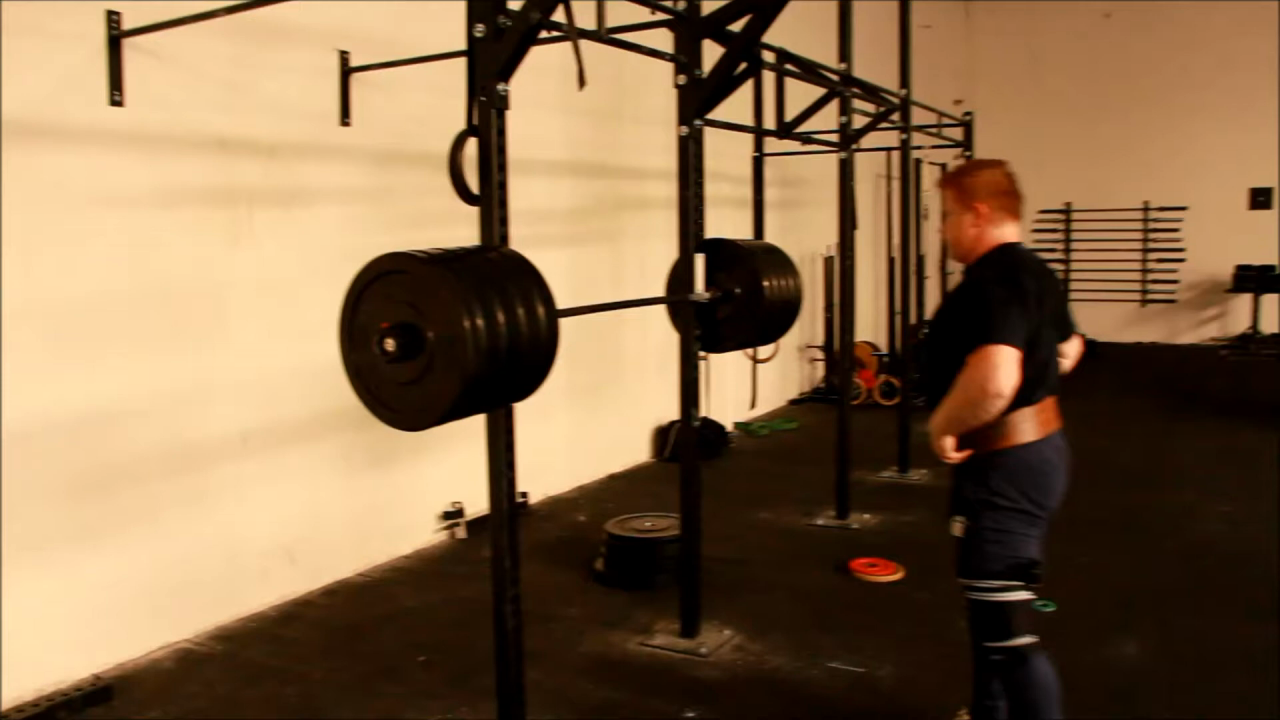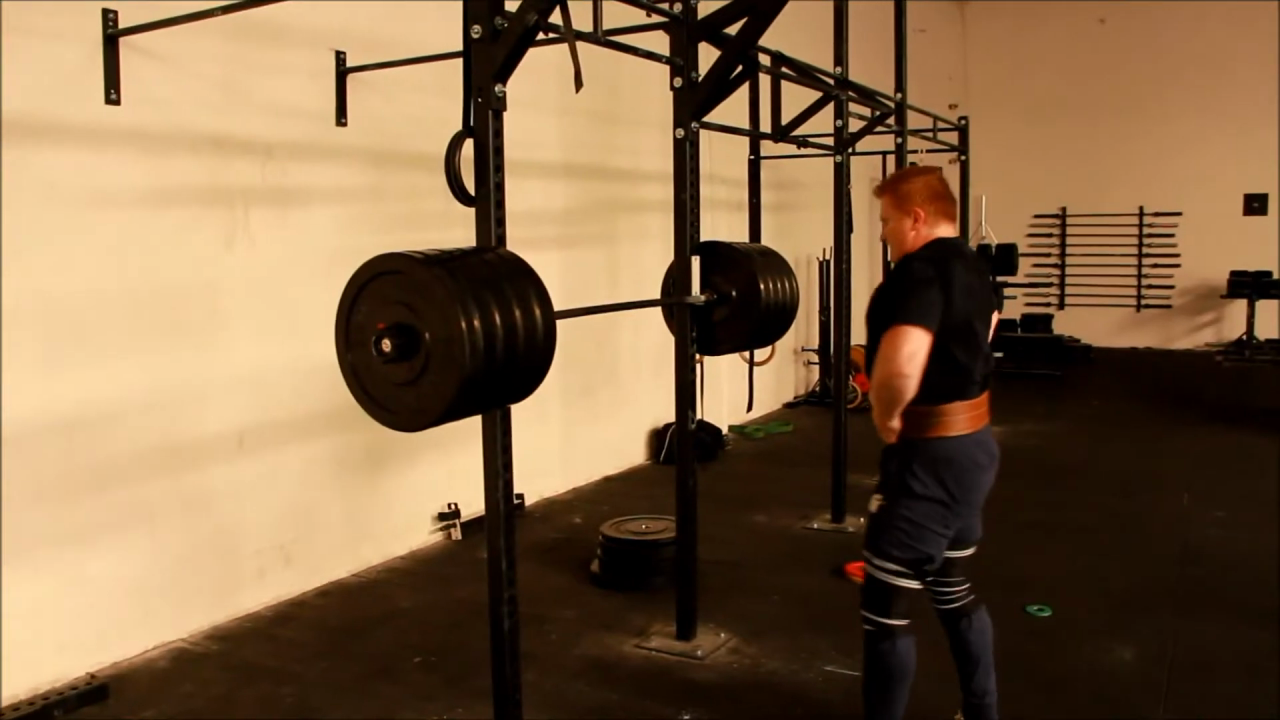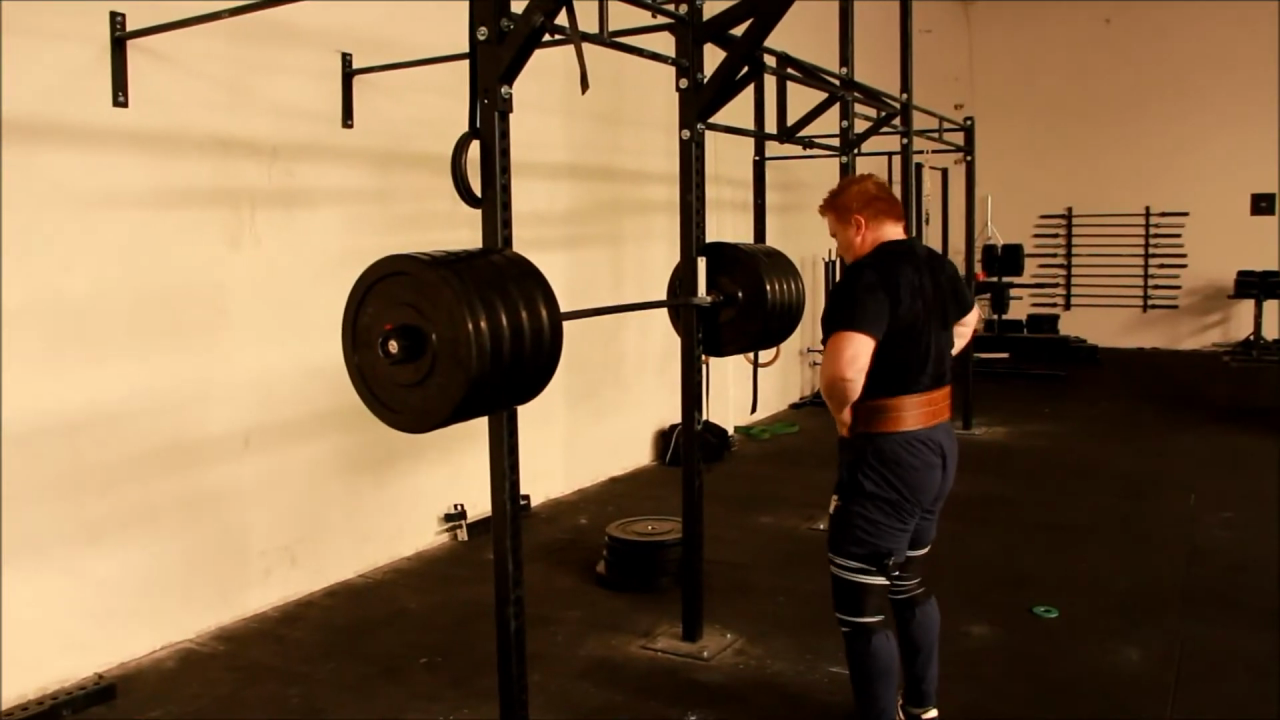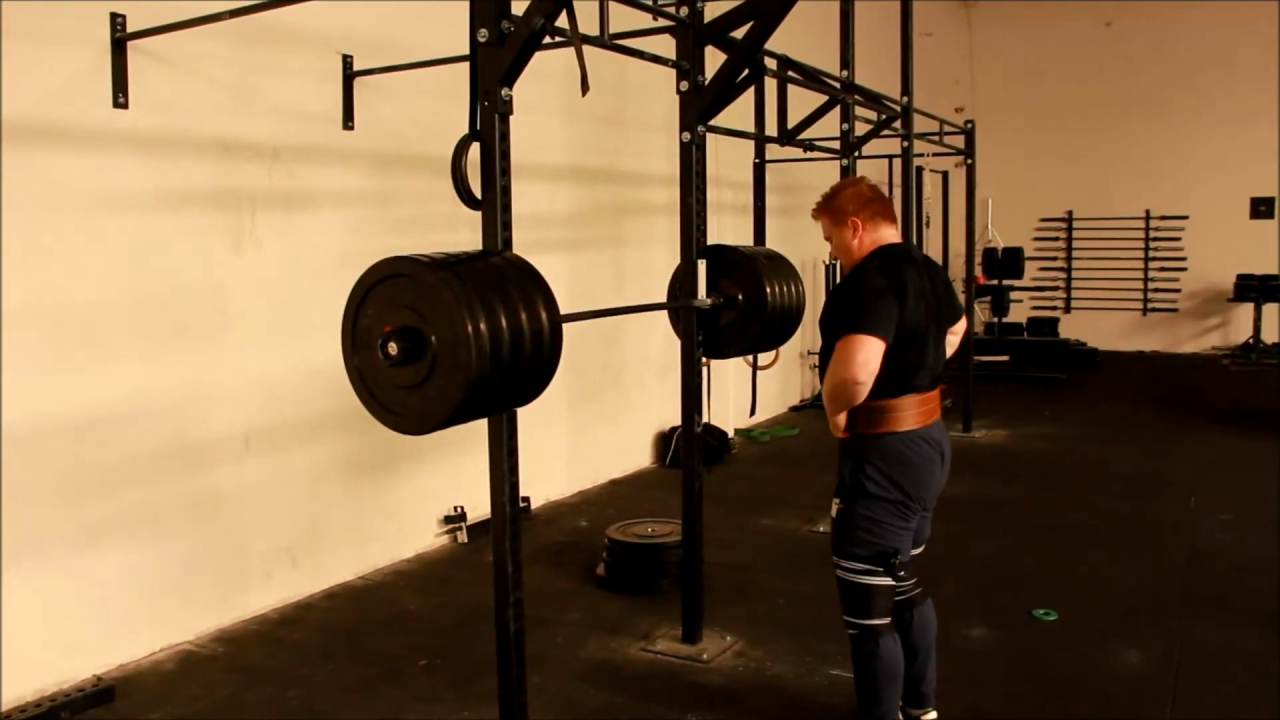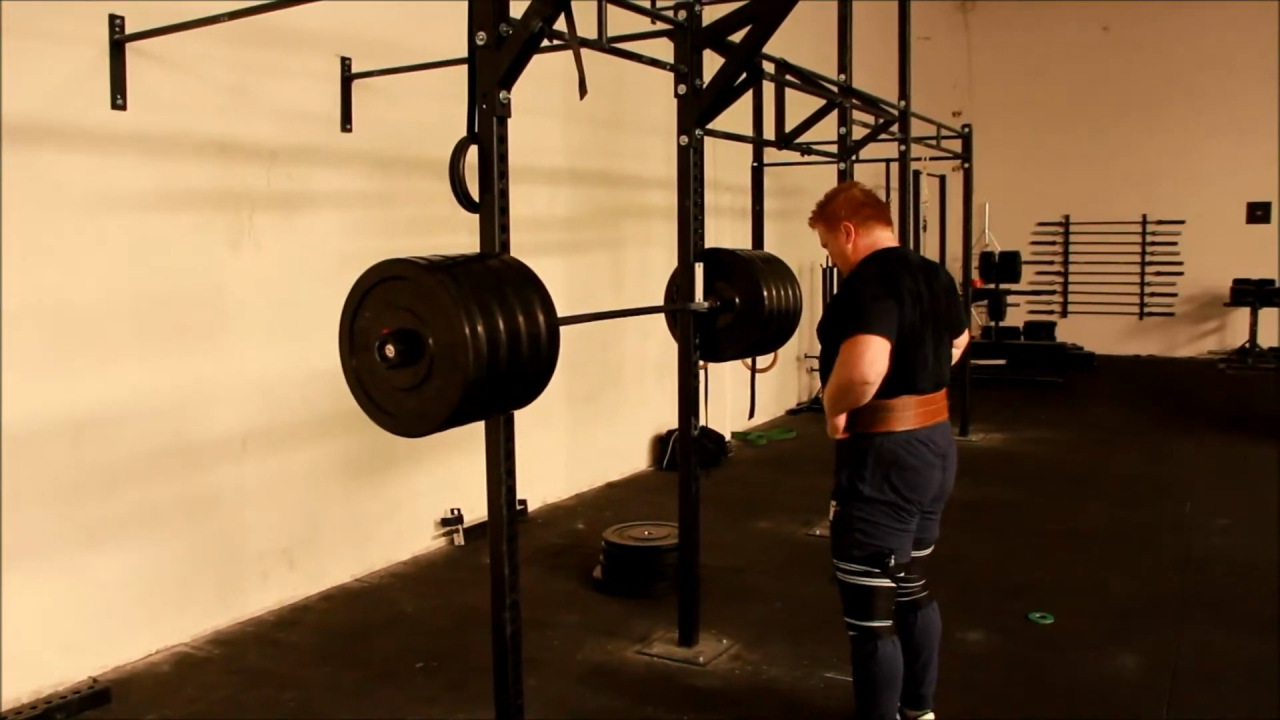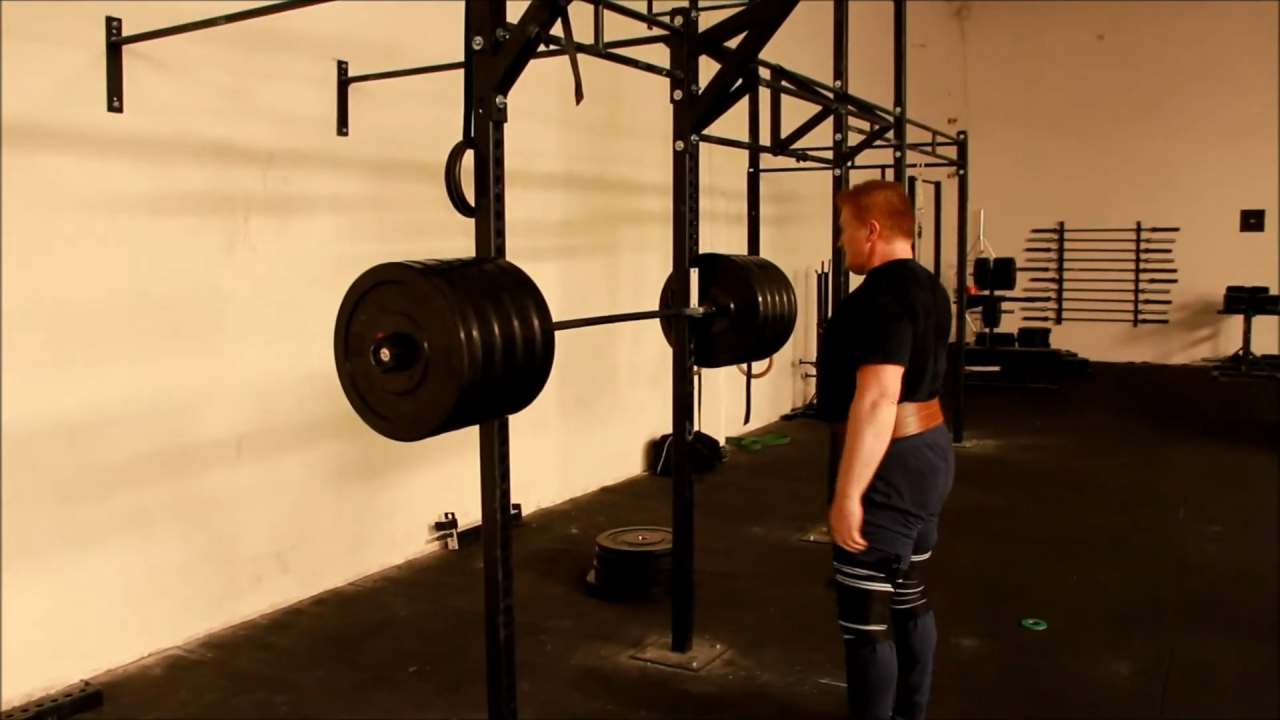
dt=0.7s
person 1, frame 1
left shoulder: (990, 282)
right shoulder: (1034, 272)
left elbow: (991, 381)
right elbow: (1068, 348)
left wrist: (941, 426)
left hip: (1004, 467)
right hip: (1038, 450)
left knee: (1007, 631)
right knee: (991, 603)
person 1, frame 2
left shoulder: (918, 271)
right shoulder: (969, 266)
left elbow: (901, 363)
left wrist: (885, 415)
left hip: (929, 457)
right hip: (970, 446)
left knee: (885, 606)
right knee: (951, 588)
person 1, frame 3
left shoulder: (868, 276)
right shoulder: (936, 266)
left elbow: (843, 368)
right elbow: (966, 321)
left wrist: (840, 409)
left hip: (887, 454)
right hip: (935, 444)
left knee: (860, 604)
right knee: (906, 580)
person 1, frame 4
left shoulder: (872, 279)
right shoulder: (927, 270)
left elbow: (853, 371)
right elbow: (954, 327)
left wrist: (834, 408)
left hip: (884, 457)
right hip: (926, 443)
left knee: (867, 606)
right knee: (904, 583)
person 1, frame 5
left shoulder: (869, 282)
right shoulder: (933, 275)
left elbow: (862, 370)
right elbow: (959, 338)
left wrist: (832, 406)
left hip: (886, 458)
right hip: (934, 446)
left knee: (869, 609)
right knee: (911, 586)
person 1, frame 6
left shoulder: (882, 295)
right shoulder: (926, 287)
left elbow: (876, 399)
left wrist: (847, 495)
left hip: (891, 466)
right hip: (929, 451)
left knee: (864, 615)
right knee: (908, 595)
